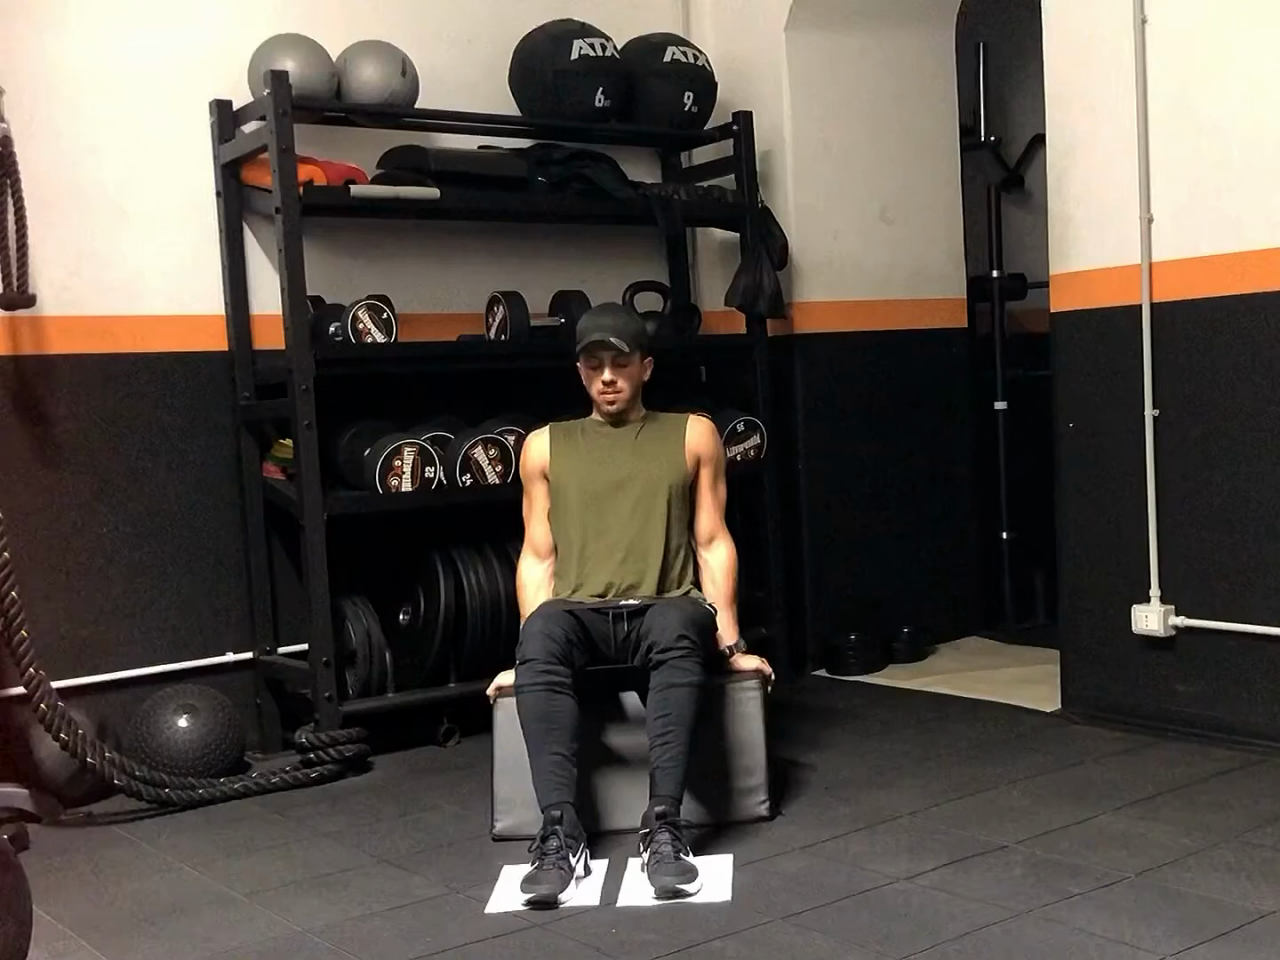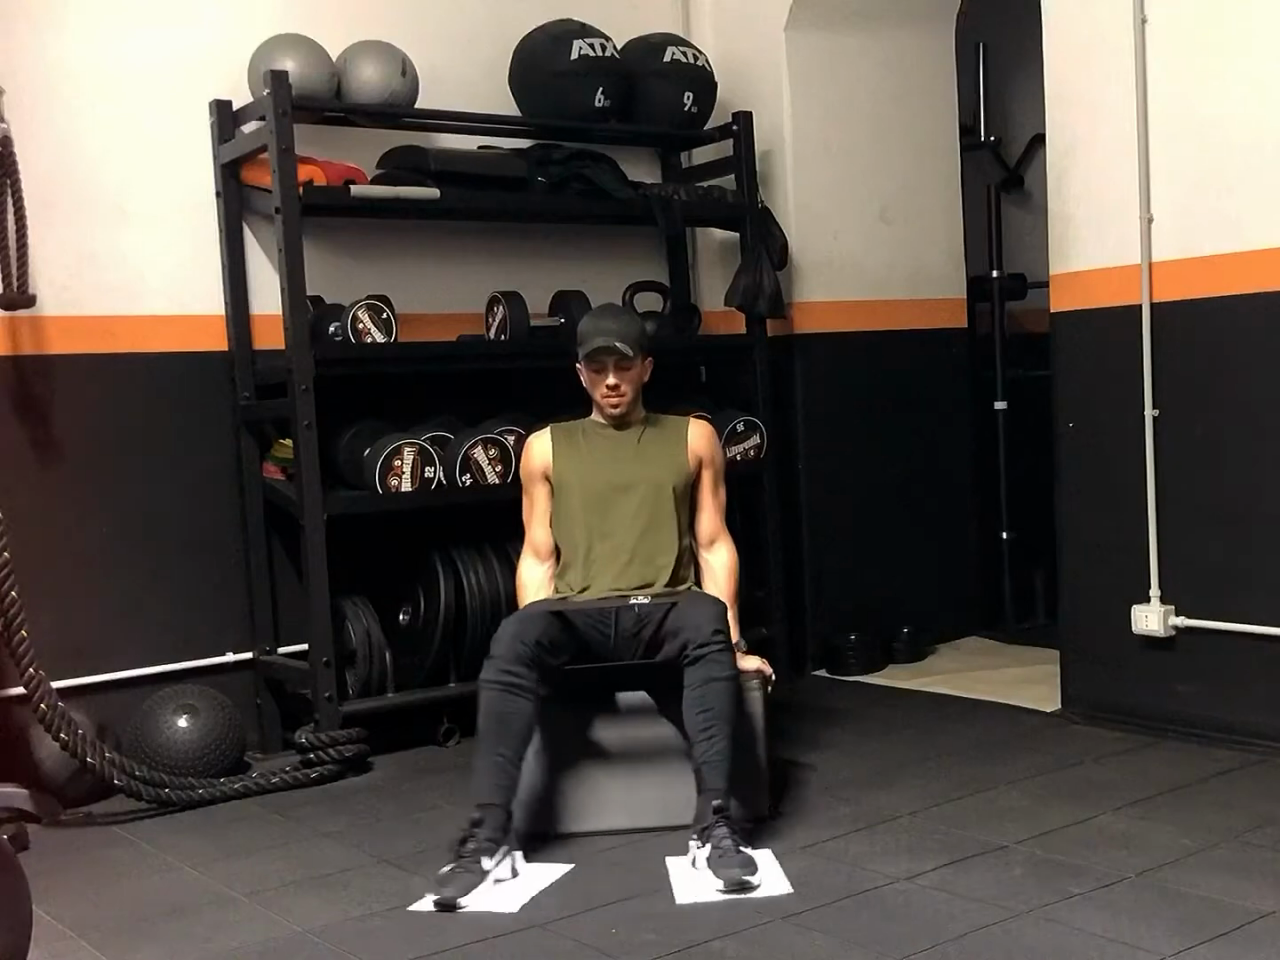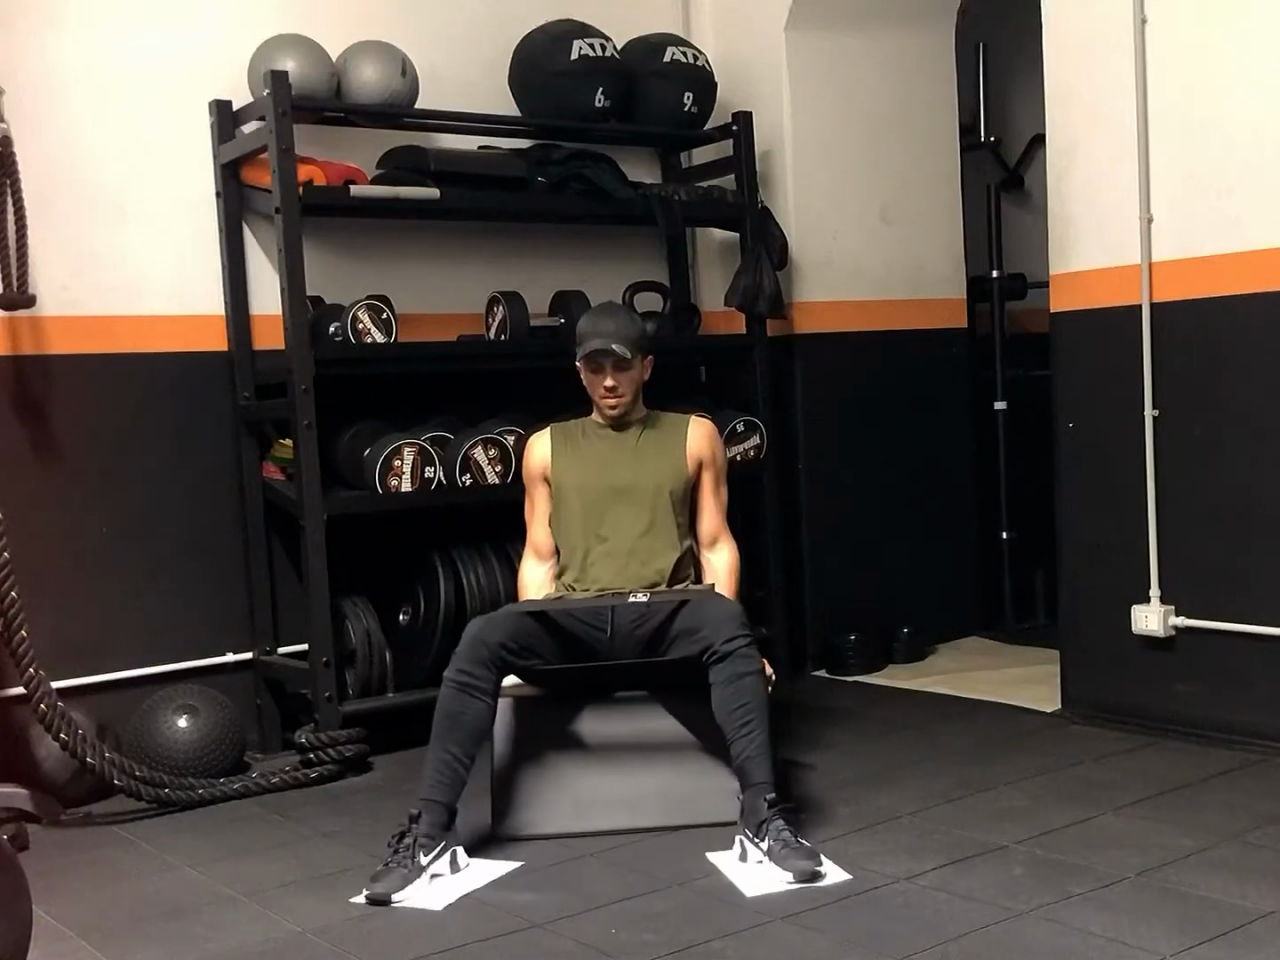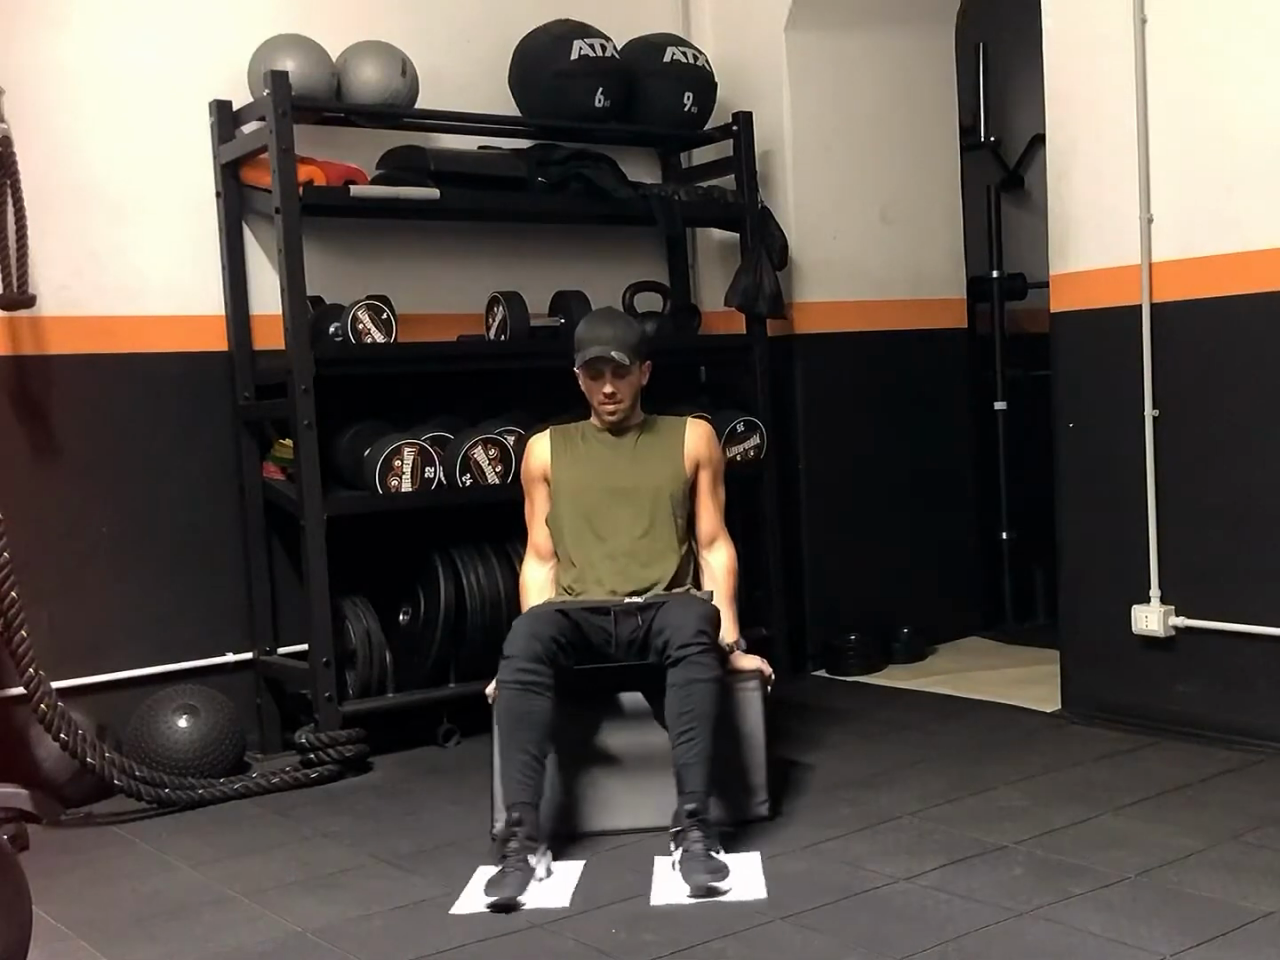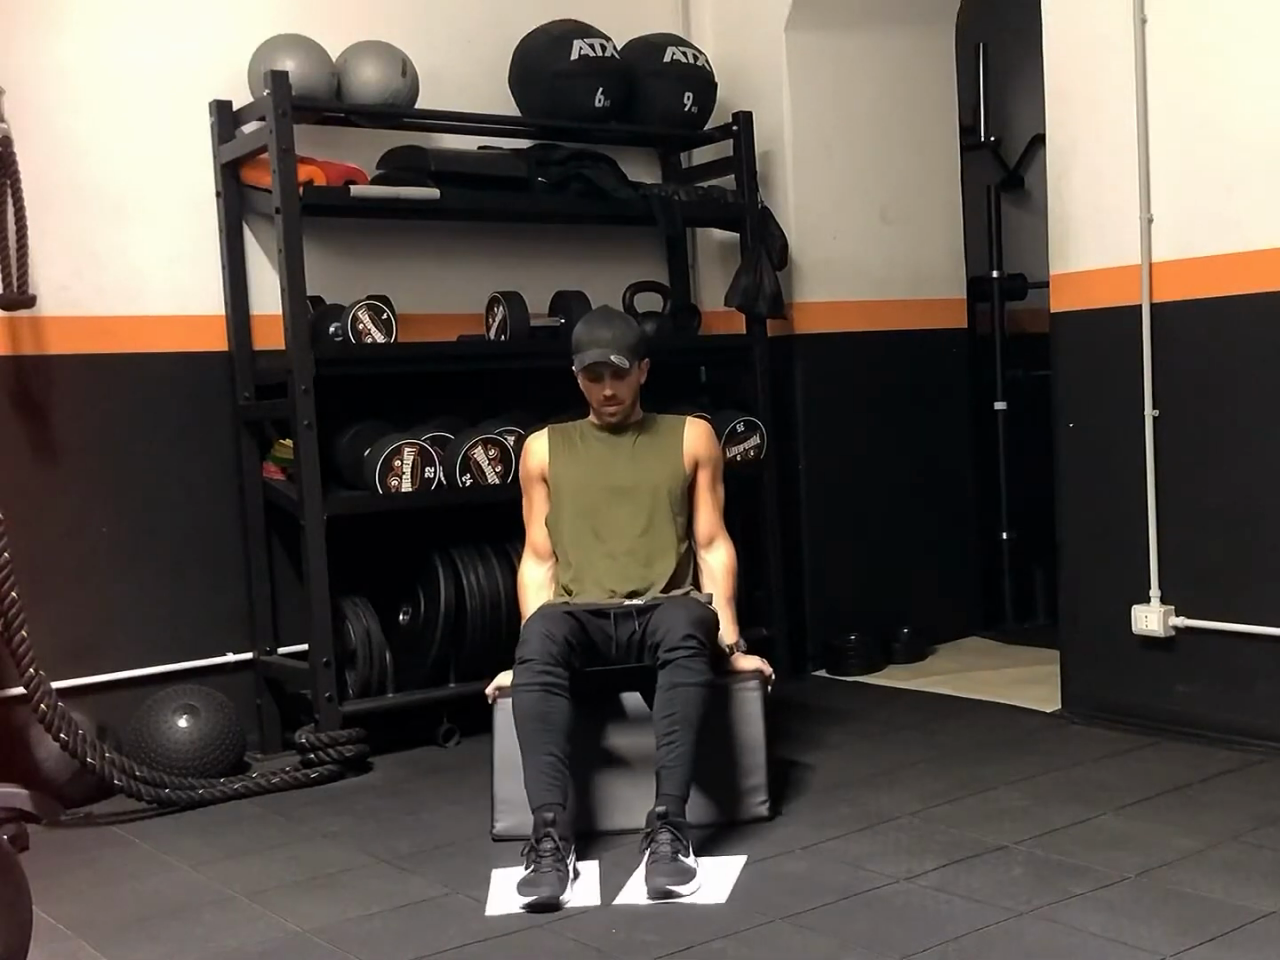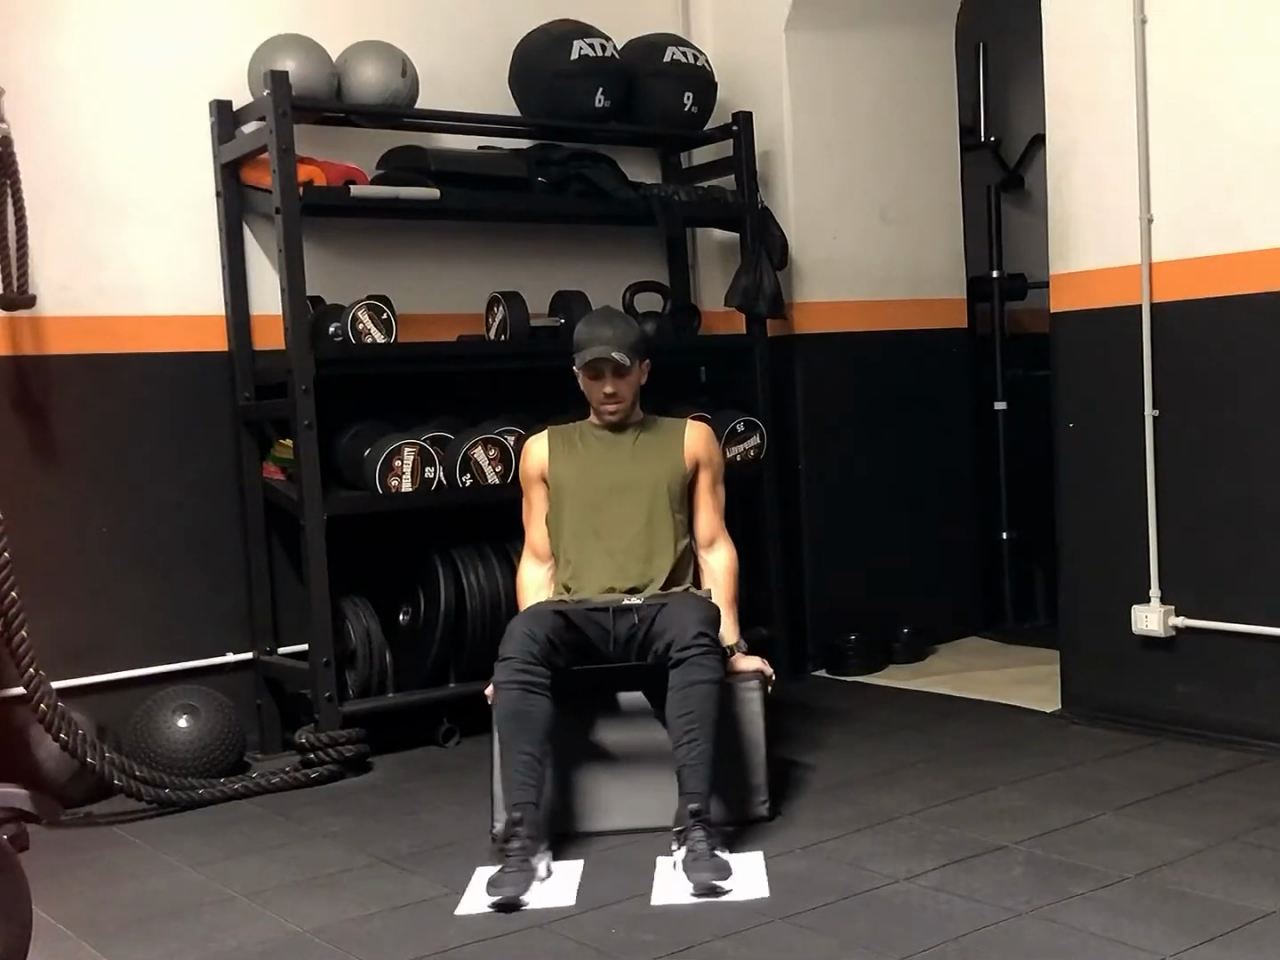
dt=0.5s
person 1, frame 1
left shoulder: (694, 434)
right shoulder: (545, 445)
left elbow: (713, 543)
right elbow: (538, 556)
left wrist: (730, 641)
right wrist: (530, 650)
left hip: (665, 613)
right hip: (581, 616)
left knee: (679, 632)
right knee: (543, 635)
left ankle: (663, 825)
right ankle: (560, 833)
person 1, frame 2
left shoulder: (693, 437)
right shoulder: (545, 447)
left elbow: (713, 545)
right elbow: (537, 556)
left wrist: (731, 639)
right wrist: (528, 649)
left hip: (664, 610)
right hip: (580, 615)
left knee: (701, 621)
right knee: (513, 636)
left ankle: (713, 821)
right ankle: (488, 834)
person 1, frame 3
left shoulder: (695, 436)
right shoulder: (546, 447)
left elbow: (716, 545)
right elbow: (540, 558)
left wrist: (725, 634)
right wrist: (528, 646)
left hip: (665, 610)
right hip: (577, 616)
left knee: (728, 623)
right knee: (481, 641)
left ankle: (762, 815)
right ankle: (429, 832)
person 1, frame 4
left shoulder: (692, 438)
right shoulder: (546, 449)
left elbow: (714, 547)
right elbow: (541, 560)
left wrist: (732, 642)
right wrist: (541, 650)
left hip: (666, 610)
right hip: (583, 617)
left knee: (695, 625)
right knee: (524, 635)
left ankle: (693, 823)
right ankle: (522, 834)
person 1, frame 5
left shoulder: (692, 437)
right shoulder: (544, 448)
left elbow: (713, 545)
right elbow: (539, 559)
left wrist: (731, 642)
right wrist: (529, 652)
left hip: (665, 612)
right hip: (582, 619)
left knee: (689, 630)
right knee: (541, 639)
left ankle: (668, 826)
right ankle: (551, 834)
person 1, frame 6
left shoulder: (692, 440)
right shoulder: (544, 450)
left elbow: (713, 547)
right elbow: (538, 561)
left wrist: (733, 643)
right wrist: (528, 653)
left hip: (665, 612)
right hip: (582, 619)
left knee: (696, 626)
right knee: (521, 636)
left ankle: (692, 822)
right ankle: (525, 833)
